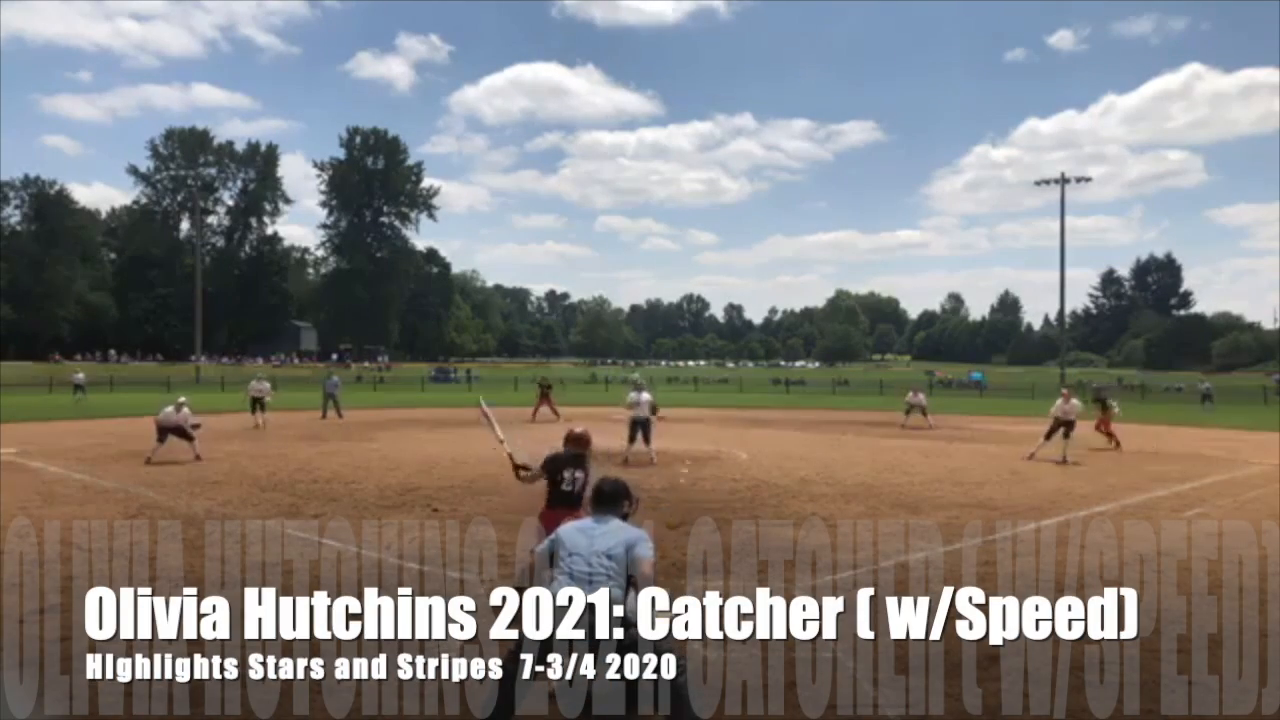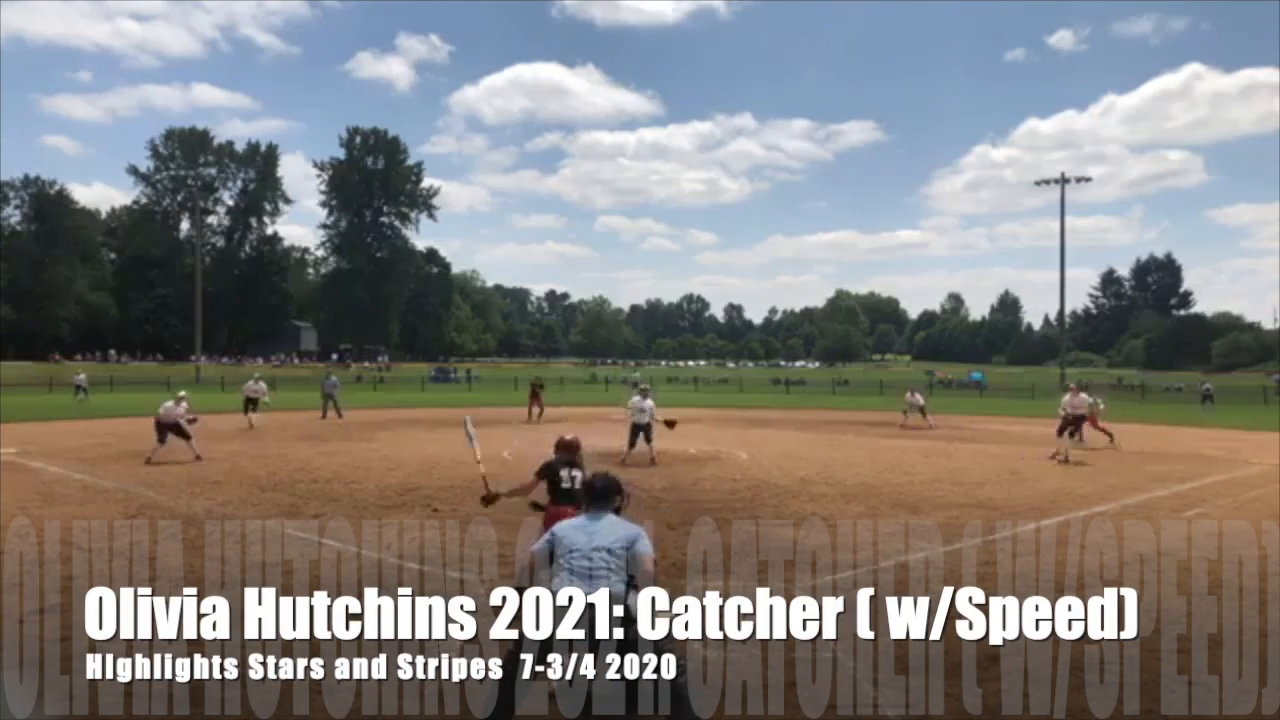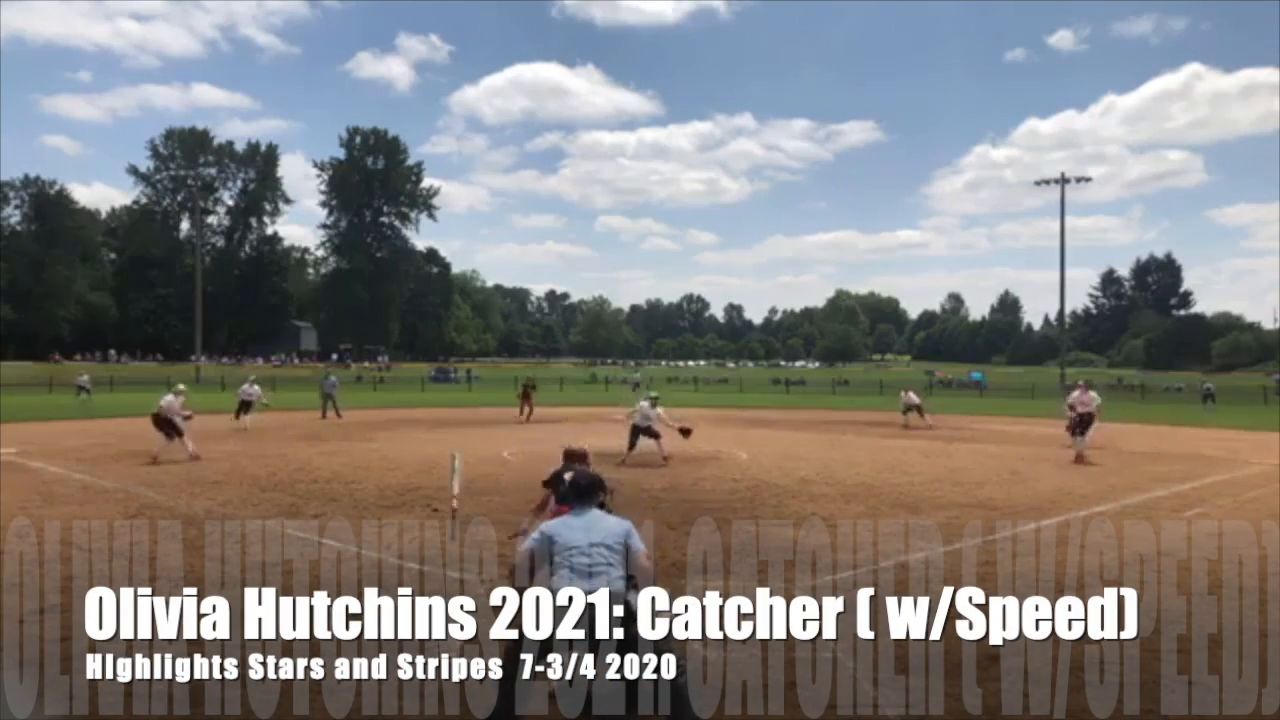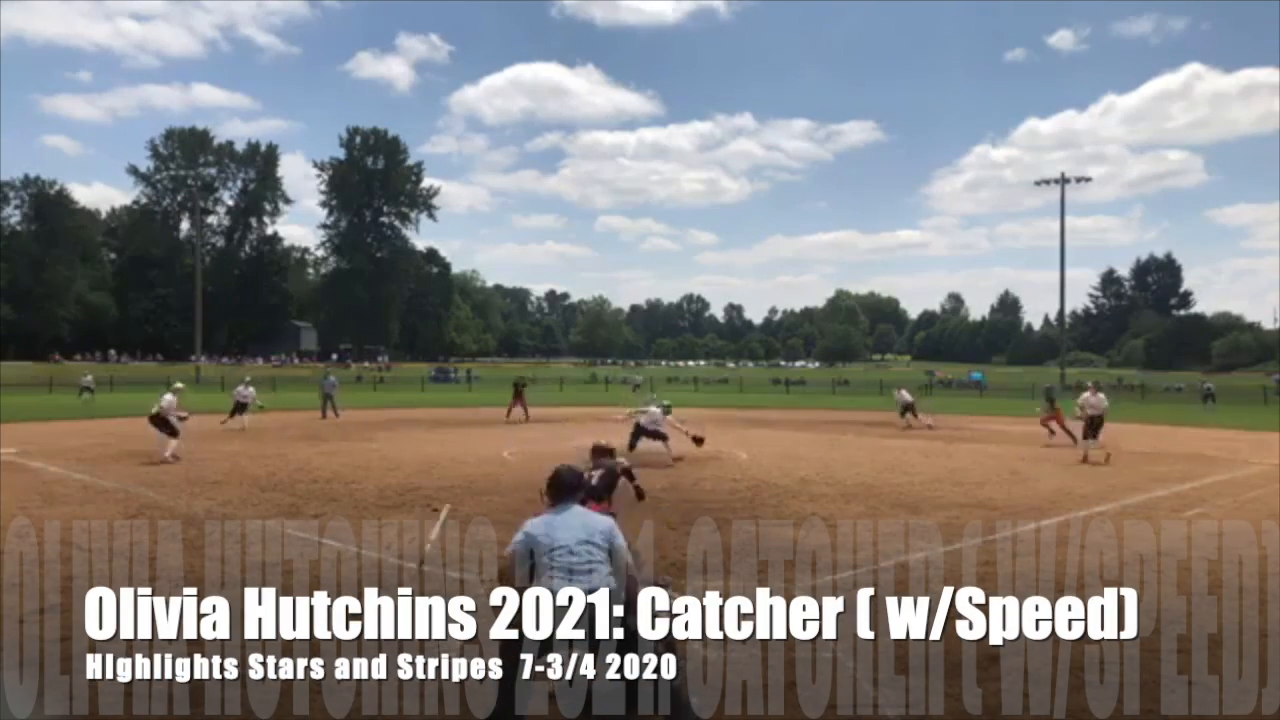
dt=0.1s
person 1, frame 1
left shoulder: (565, 530)
right shoulder: (635, 535)
left elbow: (533, 563)
right elbow: (645, 575)
left hip: (557, 616)
left knee: (515, 663)
person 1, frame 2
left shoulder: (561, 528)
right shoulder: (632, 531)
left elbow: (530, 563)
right elbow: (646, 572)
left hip: (559, 614)
left knee: (515, 663)
person 1, frame 3
left shoulder: (550, 527)
right shoulder: (622, 526)
left elbow: (521, 562)
right elbow: (645, 569)
left hip: (561, 609)
left knee: (514, 660)
person 1, frame 4
left shoulder: (533, 526)
right shoulder: (603, 523)
left elbow: (509, 562)
right elbow: (628, 568)
right wrist: (630, 605)
left knee: (511, 660)
